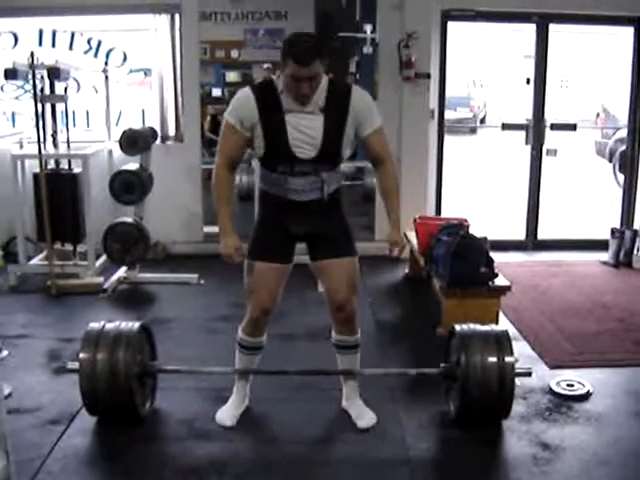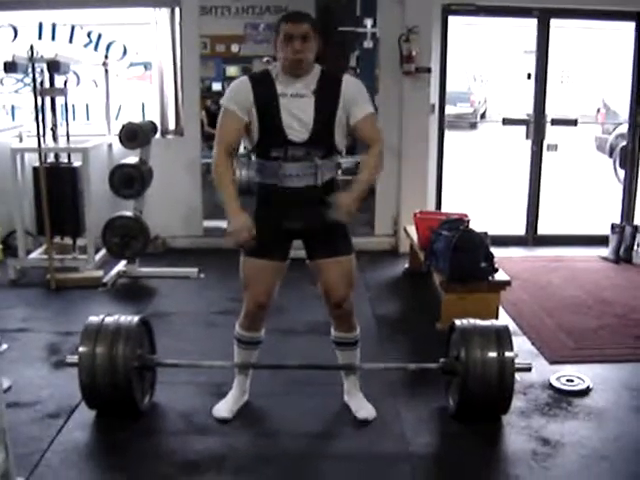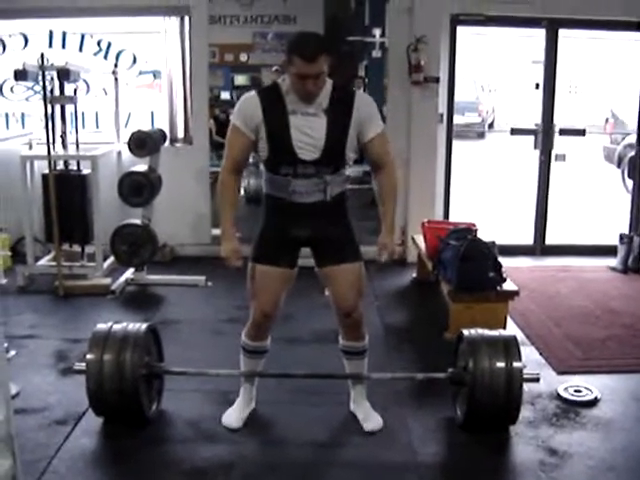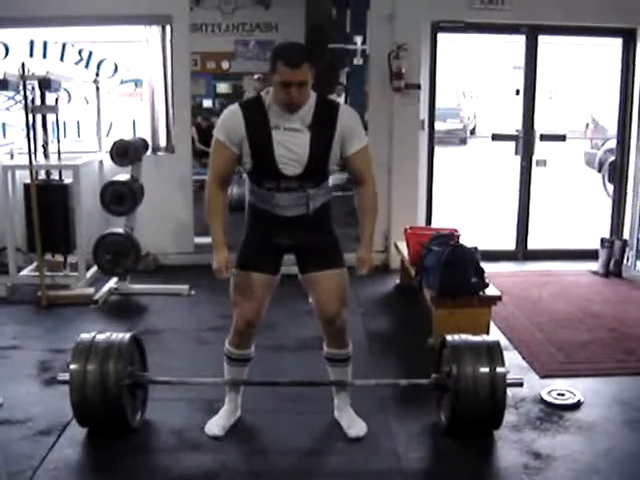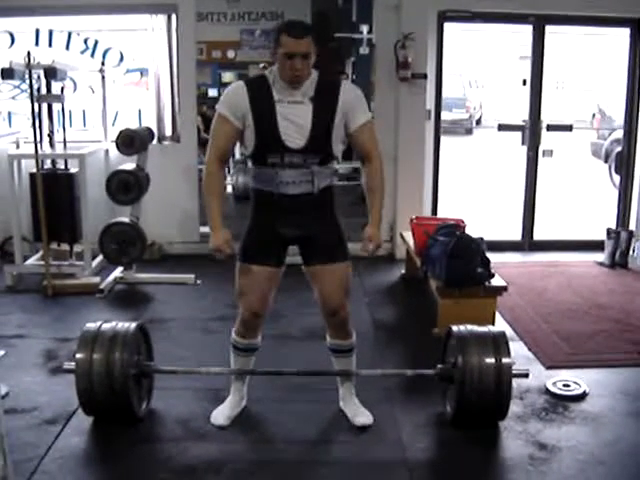
dt=1s
person 1, frame 1
left shoulder: (354, 101)
right shoulder: (251, 101)
left elbow: (383, 162)
right elbow: (225, 167)
left wrist: (395, 224)
right wrist: (227, 231)
left hip: (328, 214)
right hip: (275, 215)
left knee: (344, 306)
right knee: (259, 310)
left ankle: (351, 394)
right ankle: (240, 392)
person 1, frame 2
left shoulder: (346, 88)
right shoulder: (246, 89)
left elbow: (375, 147)
right elbow: (223, 155)
left wrist: (355, 194)
right wrist: (234, 211)
left hip: (325, 208)
right hip: (268, 210)
left knee: (341, 303)
right knee: (255, 305)
left ankle: (352, 388)
right ankle: (240, 387)
person 1, frame 3
left shoulder: (357, 104)
right shoulder: (256, 105)
left elbow: (384, 166)
right elbow: (231, 170)
left wrist: (387, 229)
right wrist: (228, 234)
left hip: (332, 218)
right hip: (279, 219)
left knee: (351, 312)
right knee: (261, 314)
left ankle: (359, 397)
right ankle: (246, 395)
person 1, frame 4
left shoulder: (340, 117)
right shoulder: (239, 117)
left elbow: (364, 181)
right elbow: (217, 183)
left wrist: (366, 244)
right wrist: (219, 246)
left hip: (315, 227)
right hip: (263, 227)
left knee: (334, 318)
right knee: (243, 321)
left ankle: (343, 404)
right ankle: (231, 403)
person 1, frame 5
left shoulder: (344, 95)
right shoulder: (242, 95)
left elbow: (371, 158)
right elbow: (215, 160)
left wrist: (375, 220)
right wrist: (216, 224)
left hip: (320, 215)
right hip: (267, 215)
left knee: (337, 310)
right knee: (251, 311)
left ankle: (347, 394)
right ankle: (237, 393)
